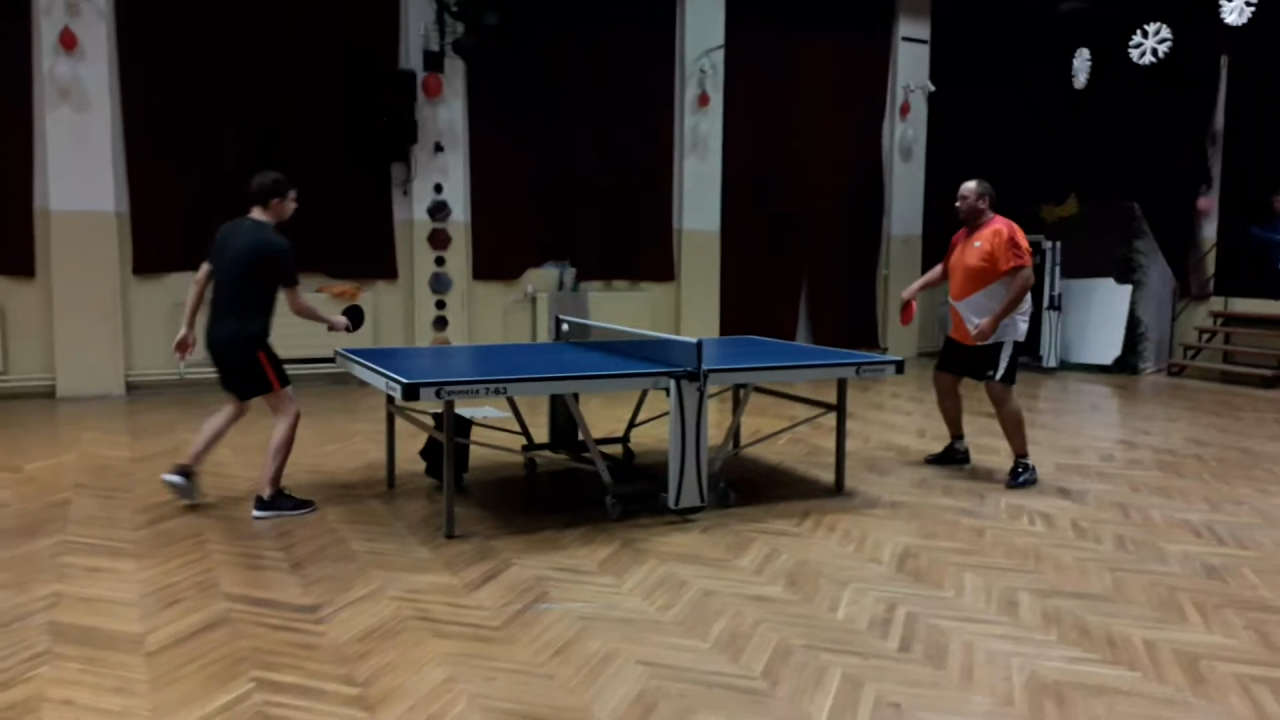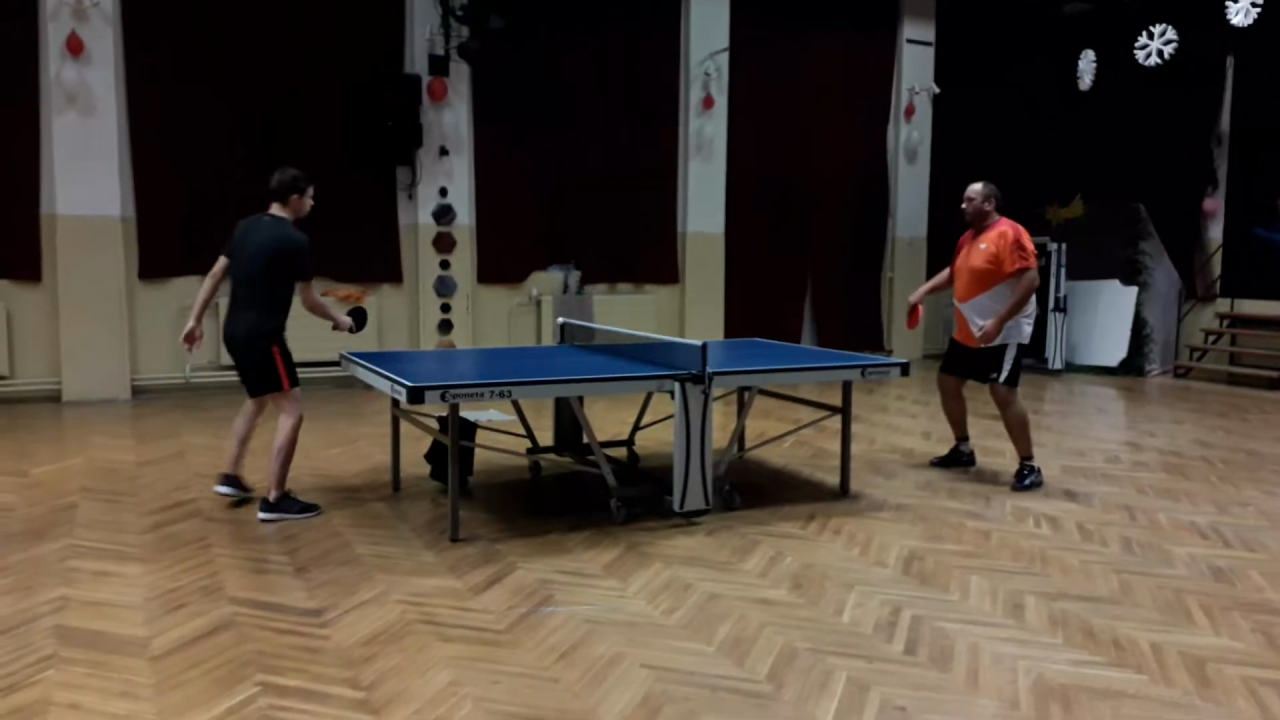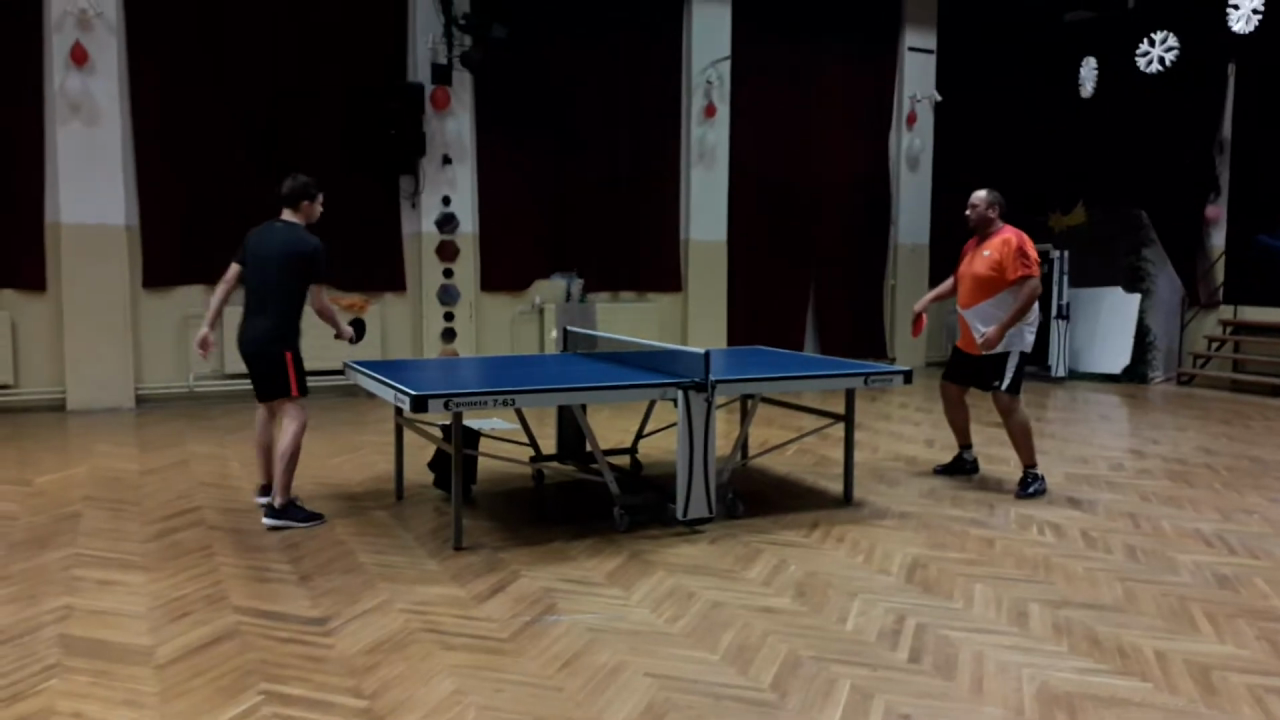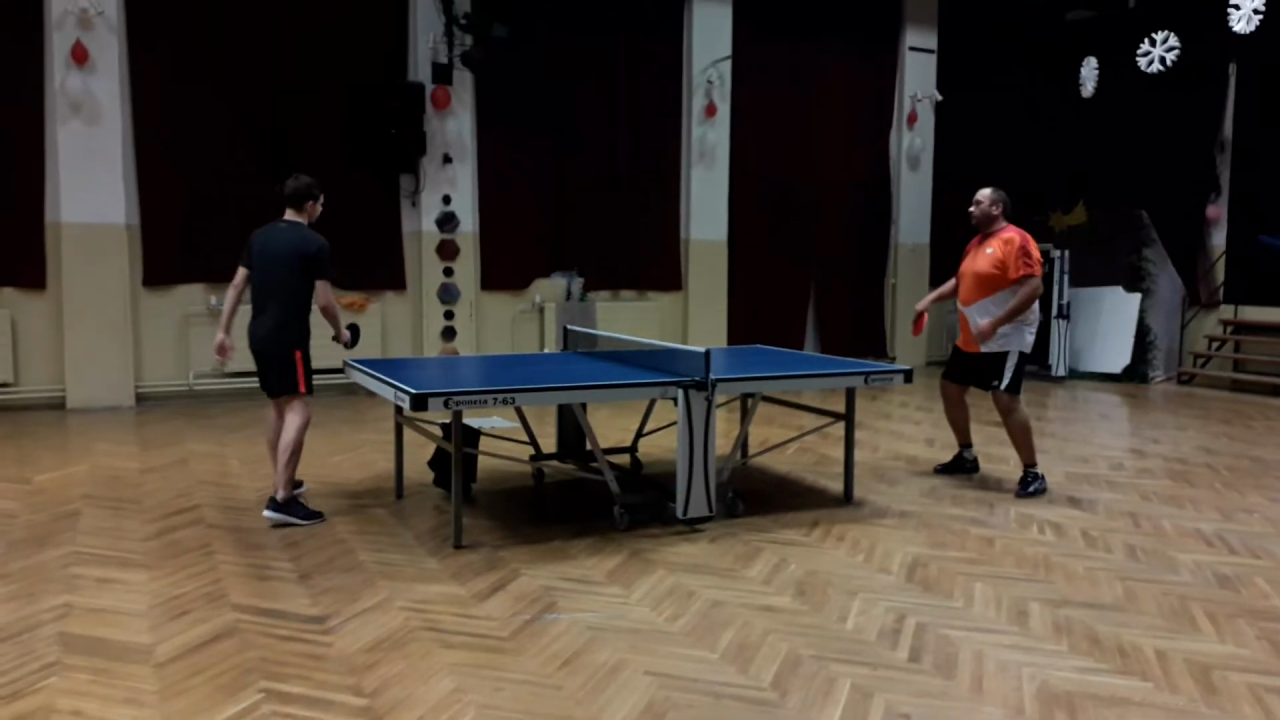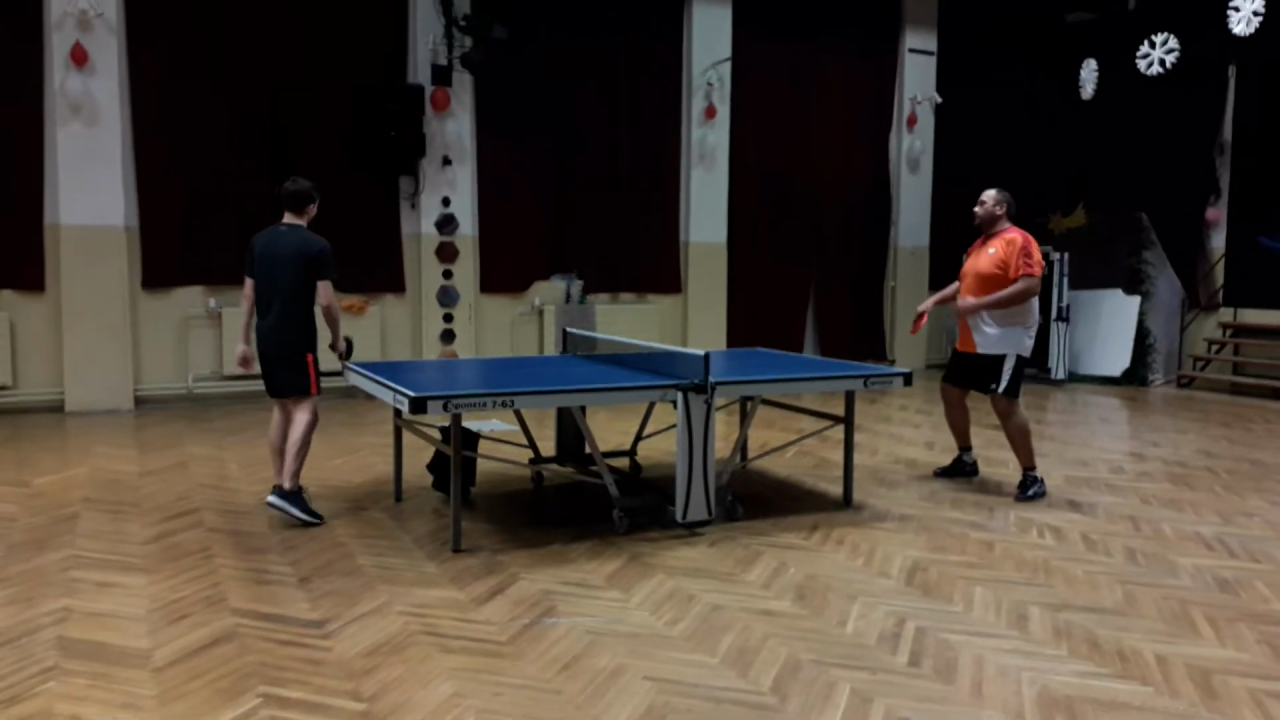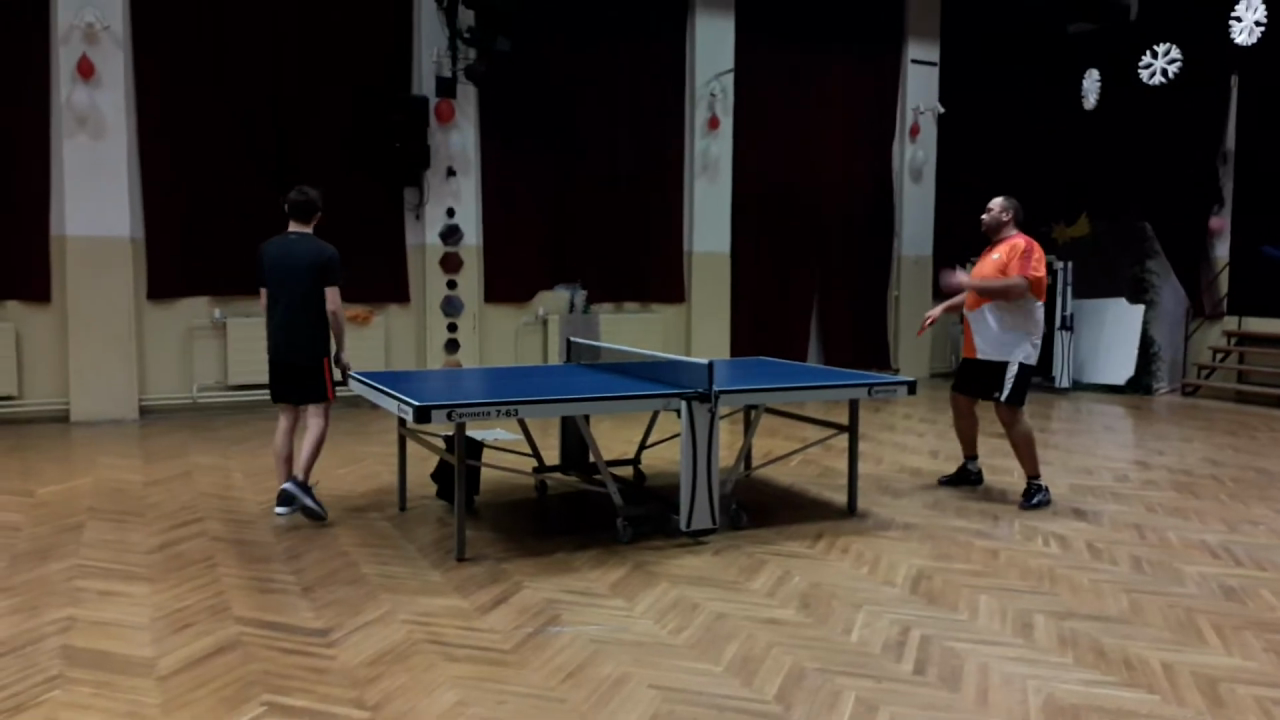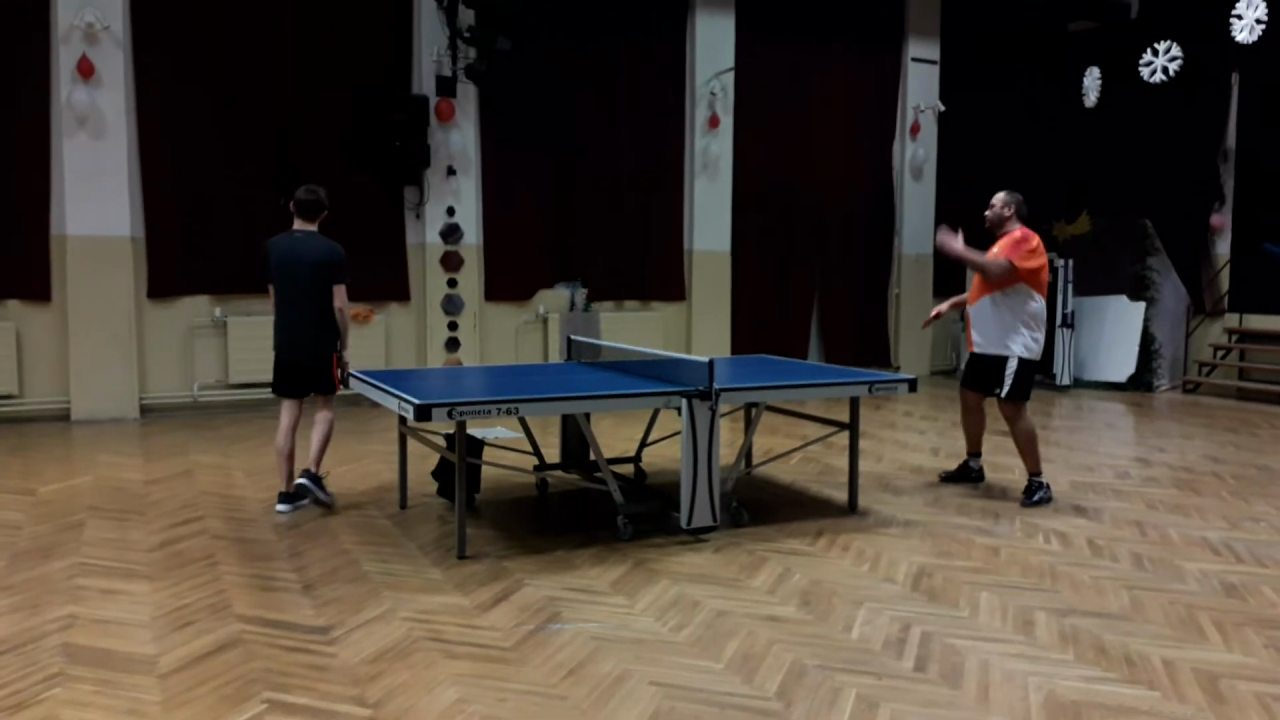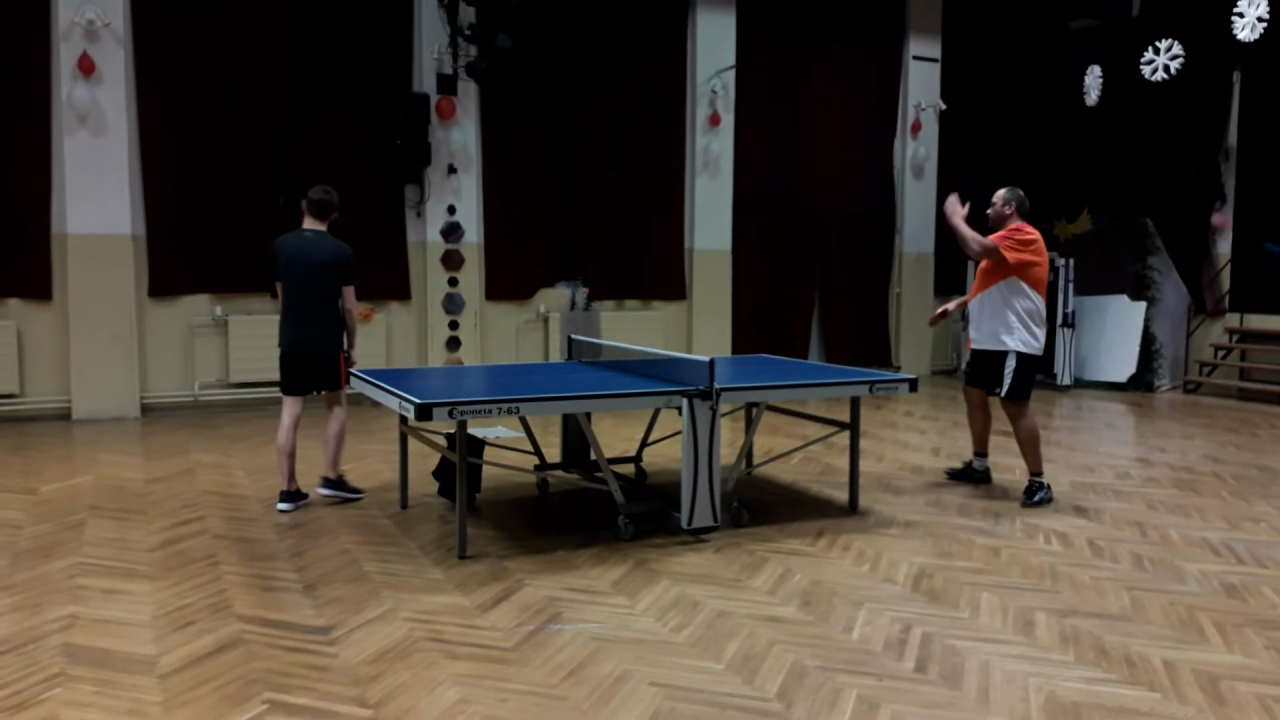
dt=0.1s
person 1, frame 1
left shoulder: (226, 231)
right shoulder: (275, 245)
left elbow: (199, 282)
right elbow: (296, 306)
left wrist: (187, 328)
right wrist: (333, 321)
left hip: (219, 337)
right hip: (247, 341)
left knee: (235, 407)
right knee: (287, 411)
left ankle: (184, 469)
right ankle: (268, 496)
person 1, frame 2
left shoulder: (245, 228)
right shoulder: (294, 240)
left elbow: (214, 276)
right elbow: (308, 301)
left wrist: (194, 320)
right wrist: (337, 320)
left hip: (235, 332)
right hip: (263, 336)
left knee: (256, 401)
right knee: (291, 411)
left ankle: (231, 476)
right ankle: (274, 499)
person 1, frame 3
left shoulder: (255, 235)
right shoulder: (309, 245)
left elbow: (226, 283)
right elbow: (319, 304)
left wrist: (208, 326)
right wrist: (341, 329)
left hip: (249, 338)
right hip: (278, 341)
left knee: (267, 410)
right knee: (294, 417)
left ankle: (268, 486)
right ankle: (279, 505)
person 1, frame 4
left shoulder: (259, 237)
right shoulder: (314, 244)
left elbow: (236, 287)
right elbow: (324, 301)
left wrist: (223, 331)
right wrist: (339, 330)
left hip: (259, 336)
right hip: (289, 339)
left knee: (278, 408)
right knee: (298, 413)
left ankle: (284, 482)
right ankle: (282, 499)
person 1, frame 5
left shoulder: (259, 241)
right shoulder: (317, 246)
left elbow: (248, 295)
right elbow: (326, 302)
left wrist: (244, 341)
right wrist: (337, 337)
left hip: (267, 341)
right hip: (299, 342)
left knee: (281, 410)
right knee: (305, 414)
left ankle: (283, 484)
right ankle: (286, 488)
person 1, frame 6
left shoulder: (267, 250)
right shoulder: (325, 253)
left elbow: (265, 304)
right elbow: (333, 308)
right wrist: (341, 349)
left hip: (279, 348)
right hip: (312, 348)
left knee: (287, 418)
right knee: (317, 416)
left ankle: (286, 494)
right ankle: (298, 481)
person 1, frame 7
left shoulder: (273, 247)
right shoulder: (332, 251)
left elbow: (274, 299)
right elbow: (340, 306)
right wrist: (343, 348)
left hip: (285, 344)
right hip: (321, 344)
left knee: (288, 415)
right knee: (325, 410)
left ankle: (287, 492)
right ankle: (310, 473)
person 1, frame 8
left shoulder: (281, 246)
right shoulder: (341, 252)
left elbow: (282, 295)
right elbow: (349, 306)
right wrist: (351, 346)
left hip: (290, 342)
right hip: (326, 342)
left knee: (290, 413)
right knee: (336, 406)
left ankle: (288, 491)
right ankle: (332, 478)
person 2, frame 1
left shoulder: (1004, 232)
right shoulder: (962, 236)
left elbow: (1025, 278)
right elbow: (945, 268)
left wrist: (994, 320)
right wrist: (916, 287)
left hip: (1000, 332)
right hip: (962, 330)
left knee: (999, 391)
right knee: (943, 380)
left ankle: (1024, 464)
right ankle: (958, 447)
person 2, frame 2
left shoulder: (1009, 234)
right shoulder: (968, 238)
left elbow: (1031, 280)
right elbow: (953, 272)
left wrist: (999, 322)
right wrist: (923, 291)
left hip: (1004, 334)
right hip: (967, 332)
left knee: (1003, 394)
right knee: (947, 383)
left ankle: (1029, 466)
right ankle: (963, 450)
person 2, frame 3
left shoulder: (1013, 241)
right shoulder: (973, 245)
left elbow: (1033, 288)
right elbow: (958, 280)
left wrist: (1000, 330)
right wrist: (928, 299)
left hip: (1007, 341)
right hip: (970, 340)
left knee: (1006, 401)
right knee: (950, 390)
left ankle: (1033, 474)
right ankle: (966, 457)
person 2, frame 4
left shoulder: (1016, 241)
right shoulder: (976, 244)
left elbow: (1034, 288)
right elbow: (961, 280)
left wrist: (996, 323)
right wrist: (930, 299)
left hip: (1007, 340)
right hip: (970, 339)
left knee: (1006, 401)
right knee: (950, 389)
left ankle: (1033, 473)
right ankle: (966, 456)
person 2, frame 5
left shoulder: (1019, 242)
right shoulder: (980, 244)
left elbow: (1029, 287)
right elbow: (969, 284)
left wrist: (981, 304)
right wrist: (934, 300)
left hip: (1006, 343)
right hip: (971, 342)
left knee: (1004, 404)
right knee: (950, 392)
left ankle: (1032, 477)
right ankle: (966, 460)
person 2, frame 6
left shoulder: (1023, 247)
right shoulder: (991, 250)
left elbow: (1018, 287)
right elbow: (976, 291)
left wrist: (969, 282)
right wrist: (943, 307)
left hip: (1011, 349)
right hip: (978, 348)
left knee: (1008, 412)
right knee: (960, 401)
left ankle: (1036, 485)
right ankle: (971, 468)
person 2, frame 7
left shoulder: (1024, 240)
right shoulder: (1002, 244)
left elbow: (997, 270)
left wrist: (960, 251)
right wrist: (950, 304)
left hip: (1014, 345)
right hip: (988, 343)
left knee: (1012, 408)
right knee: (969, 397)
left ankle: (1038, 482)
right ankle: (973, 465)
person 2, frame 8
left shoulder: (1023, 235)
right shoulder: (1005, 240)
left elbow: (978, 248)
left wrist: (956, 219)
right wrist: (957, 304)
left hip: (1014, 342)
right hip: (990, 339)
left knee: (1015, 407)
right knee: (974, 395)
left ankle: (1039, 482)
right ankle: (979, 465)
